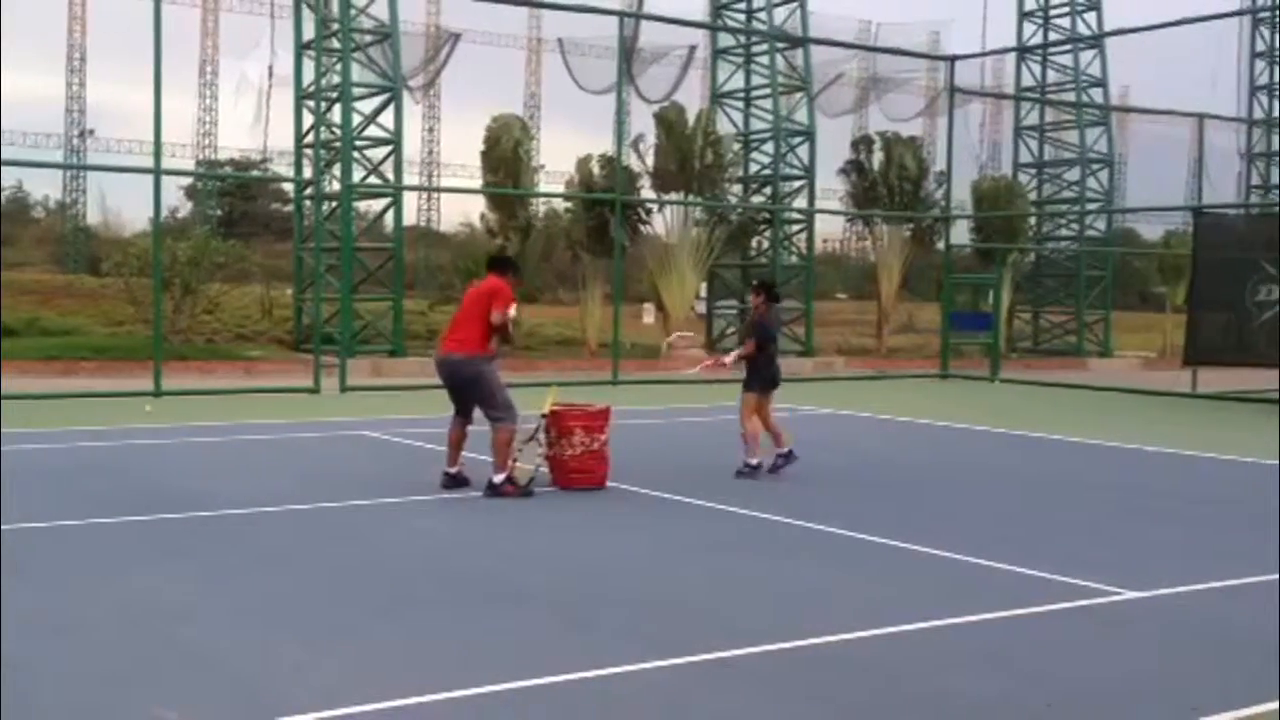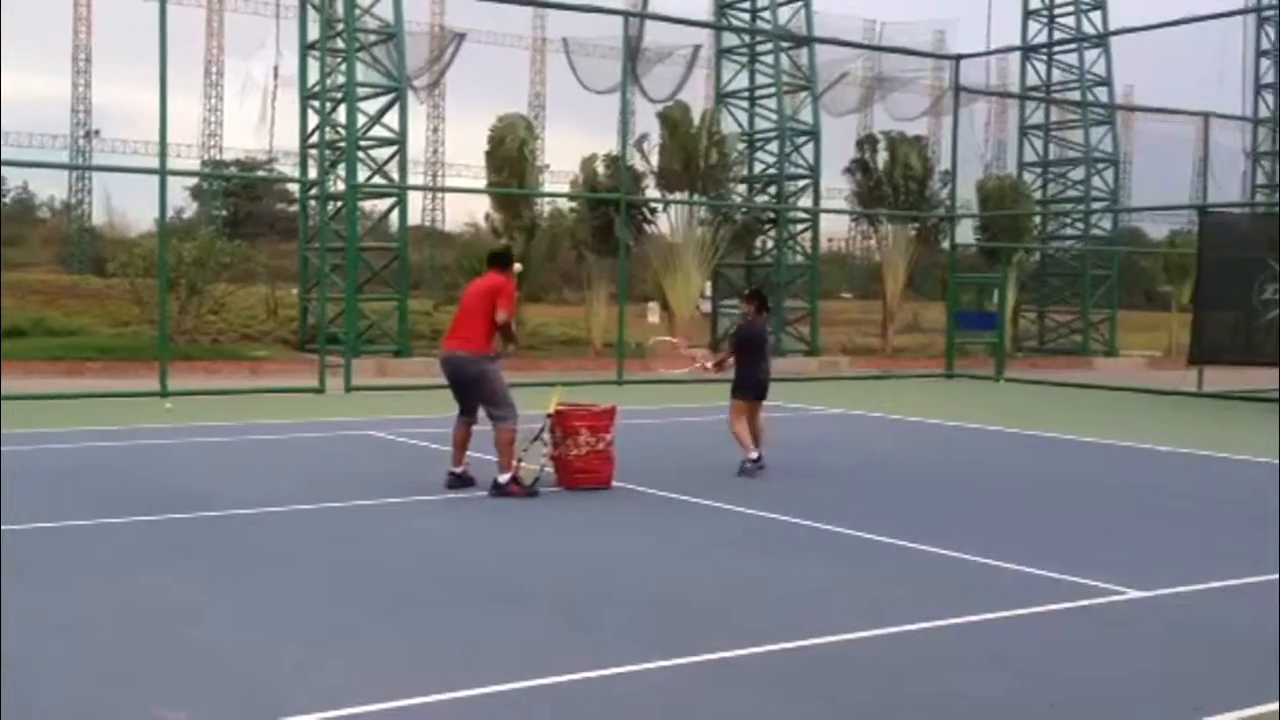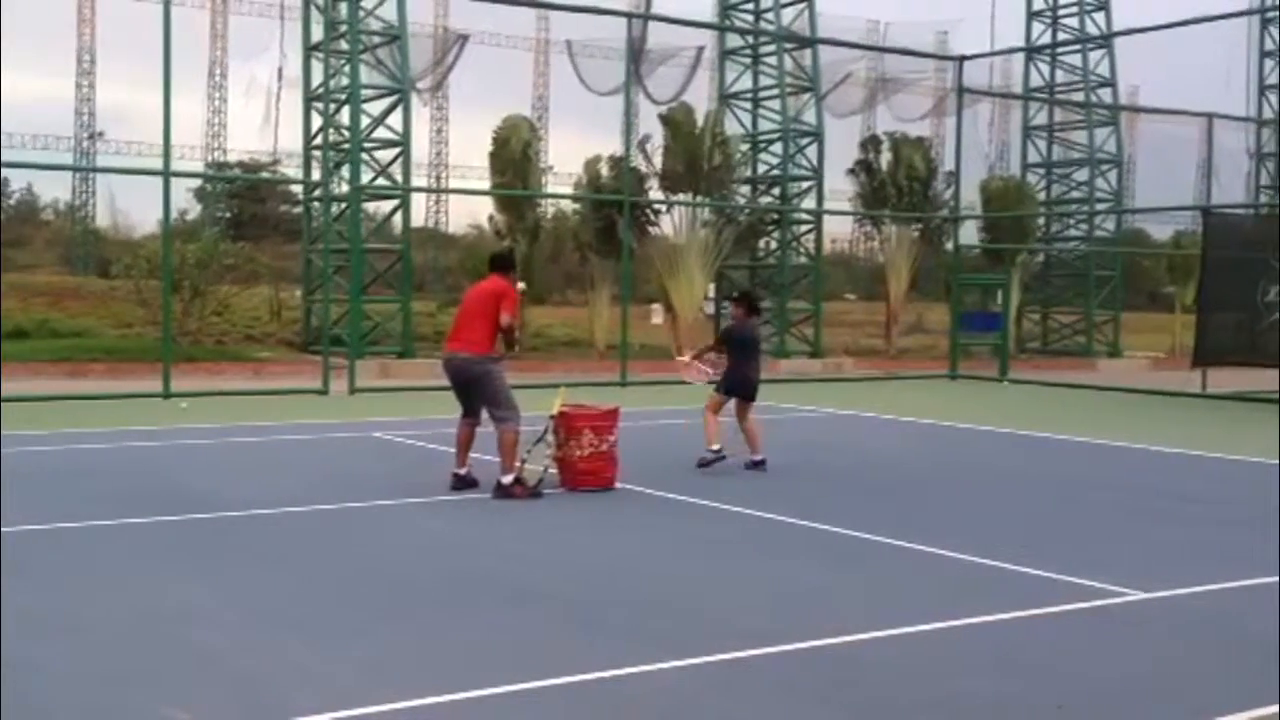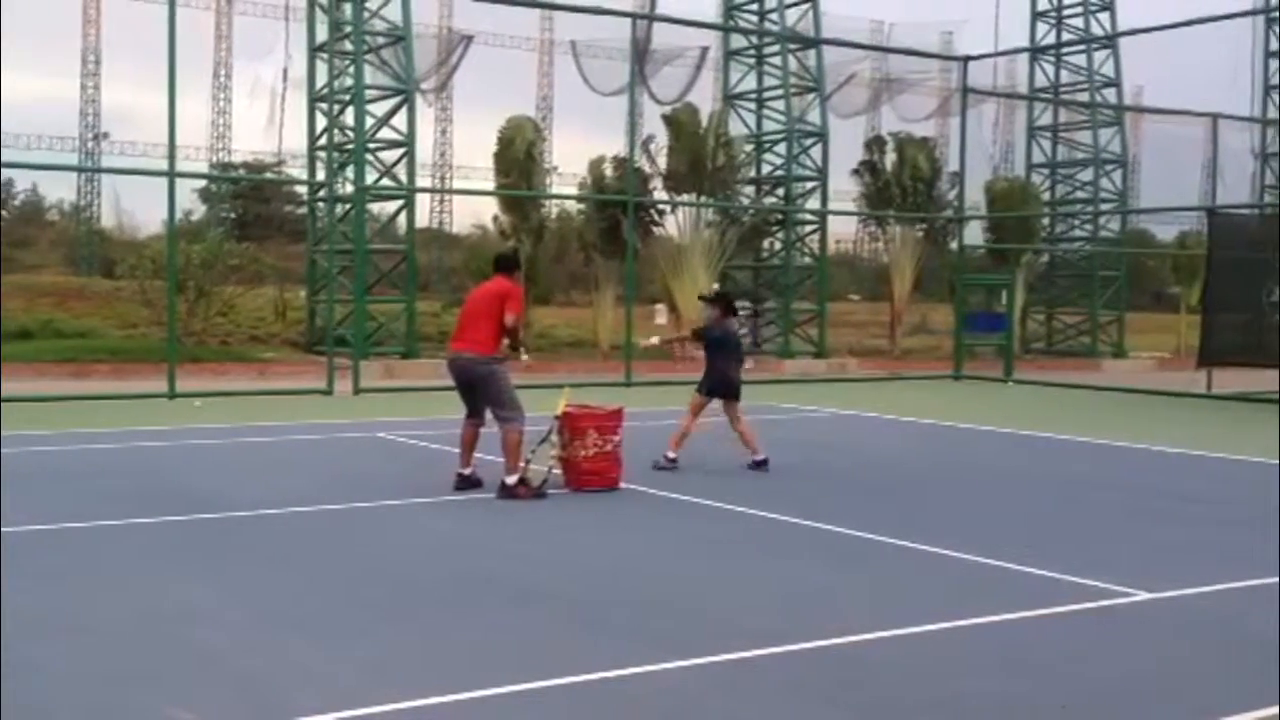
dt=0.2s
person 1, frame 1
left shoulder: (476, 287)
right shoulder: (502, 287)
right elbow: (497, 320)
left wrist: (506, 316)
right wrist: (507, 337)
left hip: (445, 356)
right hip: (471, 359)
left knee: (462, 414)
right knee: (505, 416)
left ankle: (451, 472)
right ankle: (500, 480)
person 1, frame 2
left shoulder: (474, 284)
right shoulder: (504, 284)
right elbow: (501, 319)
right wrist: (510, 336)
left hip: (449, 354)
right hip: (475, 357)
left knee: (466, 413)
right knee: (505, 416)
left ankle: (457, 472)
right ankle: (504, 480)
person 1, frame 3
left shoulder: (474, 289)
right shoulder: (507, 288)
right elbow: (505, 322)
right wrist: (512, 342)
left hip: (452, 356)
right hip: (478, 358)
left knee: (469, 414)
right knee: (507, 417)
left ankle: (460, 473)
right ankle: (507, 481)
person 1, frame 4
left shoulder: (477, 290)
right shoulder: (512, 289)
right elbow: (510, 323)
right wrist: (516, 343)
left hip: (456, 356)
right hip: (483, 359)
left knee: (474, 415)
right knee: (512, 417)
left ankle: (464, 473)
right ankle: (512, 481)
person 2, frame 1
left shoulder: (757, 320)
right shoulder: (770, 316)
left elbow: (751, 349)
left wrist: (731, 358)
right wrist: (737, 353)
left hip: (758, 373)
right hip: (770, 371)
left knee: (746, 416)
right knee: (763, 414)
left ankle: (752, 462)
right ankle: (784, 451)
person 2, frame 2
left shoulder: (744, 328)
right shoulder: (761, 325)
left elbow: (728, 353)
left wrist: (713, 364)
right wrist: (723, 362)
left hip: (746, 378)
right hip: (762, 377)
left knee: (736, 420)
right knee: (753, 417)
left ankle: (752, 457)
right ankle: (755, 456)
person 2, frame 3
left shoulder: (733, 330)
right shoulder: (754, 329)
left elbow: (712, 347)
left wrist: (693, 356)
left hip: (734, 377)
right hip: (752, 379)
left knee: (710, 411)
right knee: (744, 417)
left ankle: (714, 449)
right ankle: (757, 458)
person 2, frame 4
left shoulder: (709, 330)
right shoulder: (733, 331)
left elbow: (683, 337)
right elbow: (739, 358)
left wrist: (660, 340)
right wrist: (736, 368)
left hip: (713, 378)
right hip: (733, 379)
left knee: (691, 416)
right knee: (736, 420)
left ankle: (670, 456)
right ankle: (759, 458)
